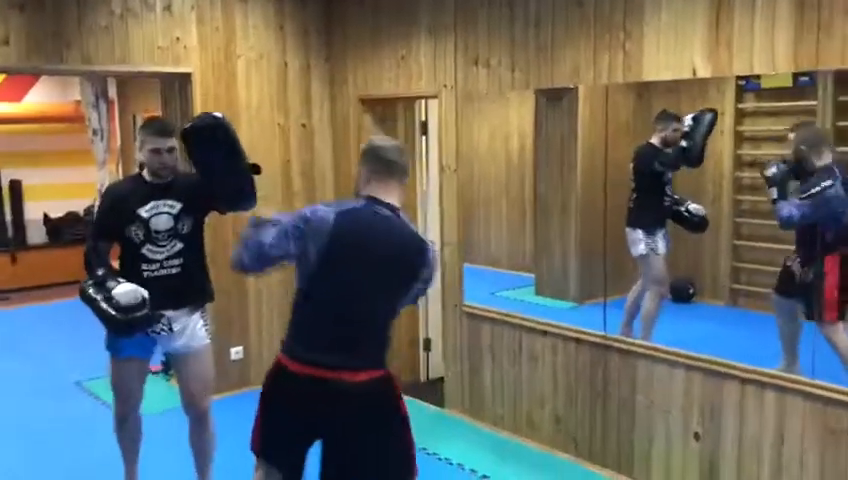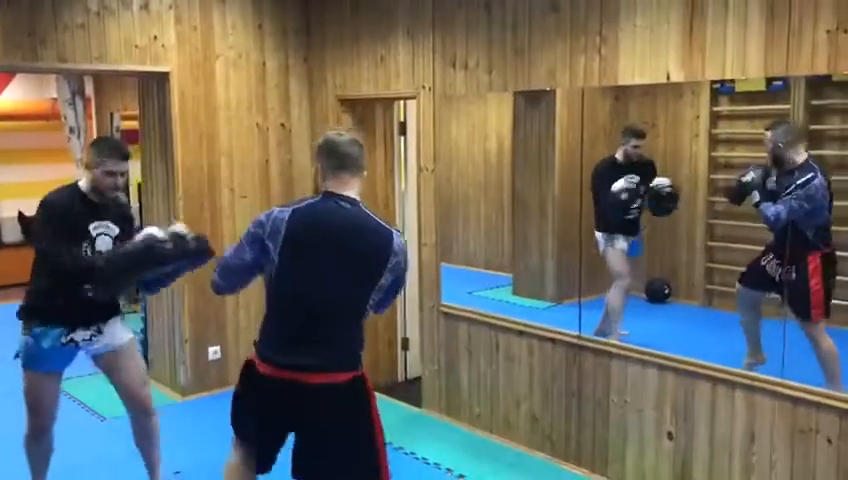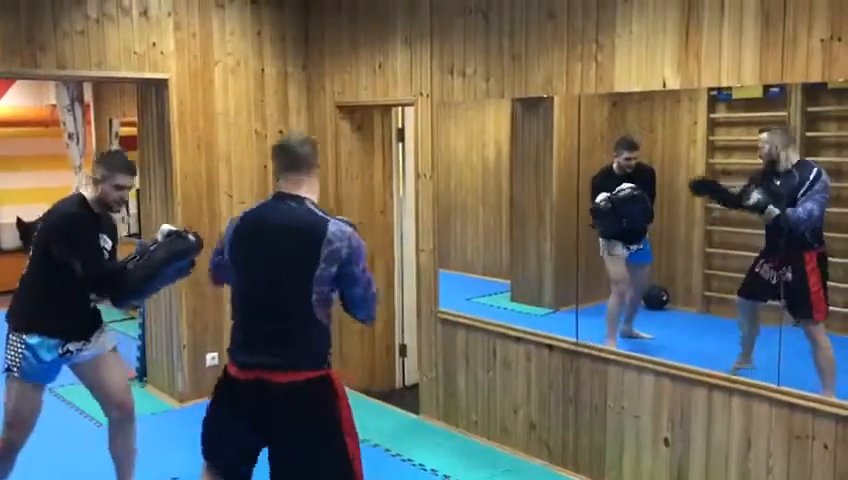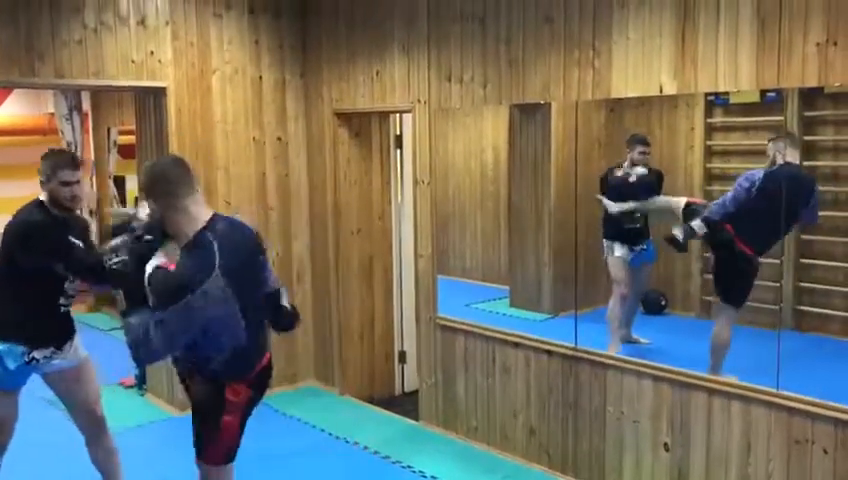
dt=0.5s
person 1, frame 1
left shoulder: (195, 186)
right shoulder: (119, 194)
right elbow: (94, 253)
right wrist: (113, 285)
left hip: (187, 311)
left knee: (198, 407)
right knee: (126, 407)
person 1, frame 2
left shoulder: (120, 209)
right shoulder: (58, 207)
left elbow: (126, 269)
right elbow: (67, 269)
left wrist: (161, 253)
right wrist: (138, 250)
left hip: (103, 319)
right hip: (50, 323)
left knee: (141, 404)
right knee: (41, 420)
person 1, frame 3
left shoulder: (105, 223)
right shoulder: (65, 218)
left elbow: (108, 282)
right elbow: (97, 279)
left hip: (85, 329)
right hip: (37, 332)
left knee: (123, 409)
person 1, frame 4
left shoulder: (74, 224)
right shoulder: (30, 226)
left elbow: (95, 270)
right elbow: (90, 270)
left hip: (58, 337)
left knee: (94, 421)
person 2, frame 1
left shoulder: (320, 220)
right shoulder: (421, 252)
left elbow: (248, 259)
left wrist: (258, 230)
left hip: (298, 375)
right hip: (366, 385)
person 2, frame 2
left shoulder: (276, 221)
right shoulder: (391, 243)
left elbow: (222, 281)
left hip: (270, 374)
right hip: (338, 384)
left knee: (245, 452)
person 2, frame 3
left shoulder: (240, 227)
right shoulder: (338, 235)
left elbow: (218, 275)
right elbow: (364, 310)
left hip: (242, 376)
right hip: (306, 383)
person 2, frame 4
left shoulder: (191, 284)
right shoulder: (241, 230)
left elbow: (148, 349)
right elbow: (267, 286)
right wrist: (280, 309)
left hip: (229, 383)
right hip: (251, 353)
person 3, frame 1
right shoulder: (820, 170)
left elbow: (788, 218)
left wrist: (775, 188)
right wrist: (786, 169)
left hip: (828, 260)
right hip: (809, 254)
right knee: (782, 302)
right ankle: (790, 365)
person 3, frame 2
left shoulder: (812, 181)
right shoulder: (784, 168)
left elbow: (775, 219)
right elbow: (772, 186)
left wrist: (754, 194)
right wrist: (745, 187)
left hip: (809, 258)
right hip: (781, 250)
left knee: (812, 327)
right knee: (745, 294)
left ankle: (835, 391)
right ankle: (755, 356)
person 3, frame 3
left shoulder: (814, 176)
right shoulder: (765, 175)
left elbow: (806, 218)
right elbow: (742, 200)
left wrist: (769, 209)
left hip: (803, 260)
right hip: (773, 254)
left knee: (813, 329)
right knee: (745, 304)
left ankle: (829, 396)
right ankle: (745, 359)
person 3, frame 4
left shoulder: (760, 176)
right shoulder: (810, 188)
left elbow: (723, 207)
right elbow: (808, 219)
left wrist: (689, 229)
left hip: (725, 233)
right hip: (746, 256)
left knee: (678, 203)
right knee: (725, 317)
left ankle: (620, 206)
right ankle: (715, 374)
person 4, frame 1
left shoulder: (661, 155)
right shoulder: (645, 154)
right elbow: (672, 163)
left wrist: (685, 206)
left hip: (653, 227)
right hip: (644, 229)
left knee: (646, 283)
right knee: (659, 288)
left ankle: (625, 332)
right ankle: (644, 342)
person 4, frame 2
left shoulder: (645, 165)
right shoulder: (604, 169)
right elbow: (602, 205)
left wrist: (661, 189)
right wrist: (617, 197)
left hip: (631, 232)
right hip: (610, 233)
left knee: (622, 282)
right knee: (624, 282)
left ankle: (604, 327)
right ankle: (614, 336)
person 4, frame 3
left shoulder: (646, 173)
right shoulder: (602, 179)
left elbow: (647, 206)
left hip: (639, 238)
right hip: (614, 240)
left knee: (640, 288)
right knee: (621, 289)
left ankle: (627, 327)
right ankle: (611, 341)
person 4, frame 4
left shoulder: (654, 176)
right shoulder: (611, 176)
left wrist: (643, 183)
right wrist: (624, 185)
left hip: (642, 240)
right hip: (617, 241)
left knee: (638, 290)
right knee: (621, 290)
left ankle: (625, 332)
right ankle: (613, 346)
